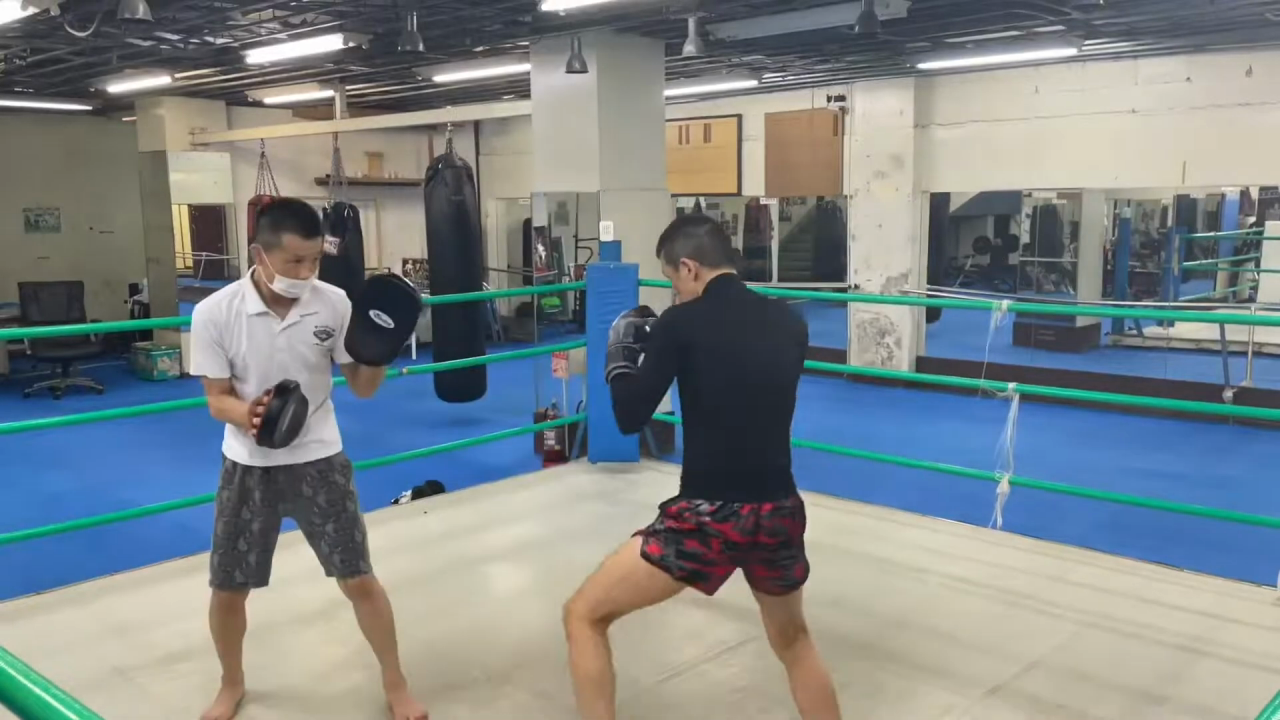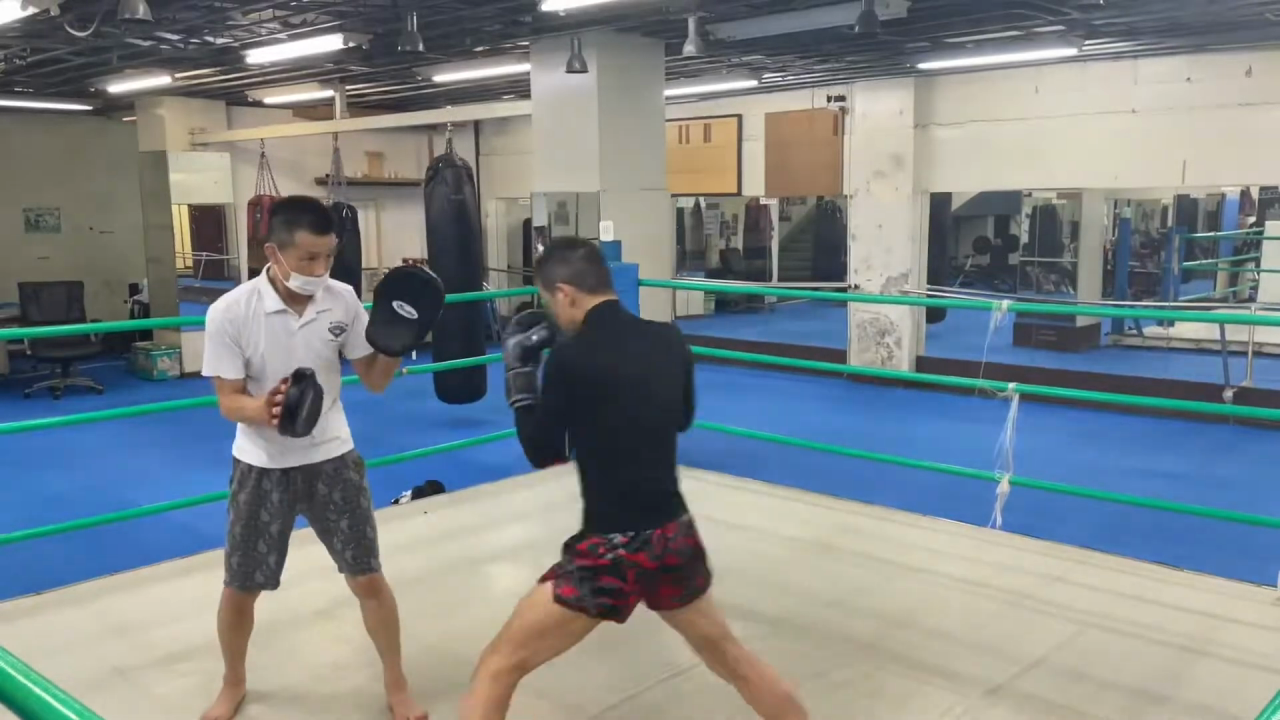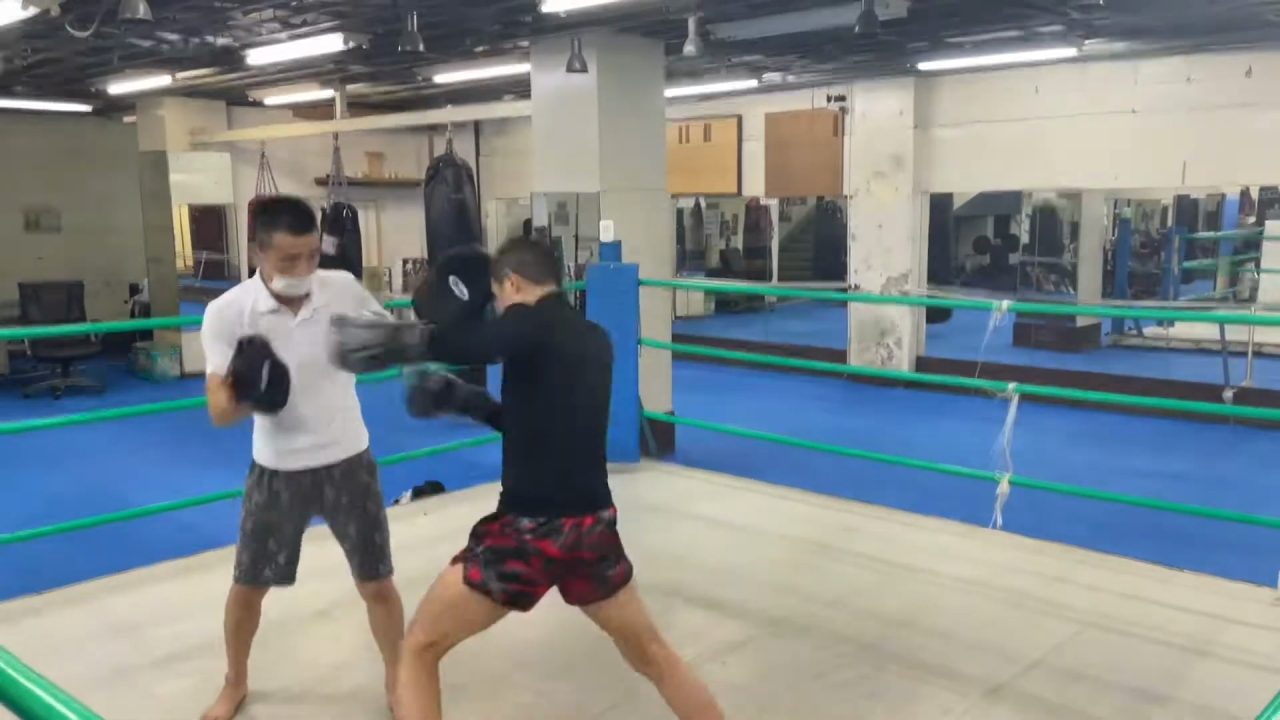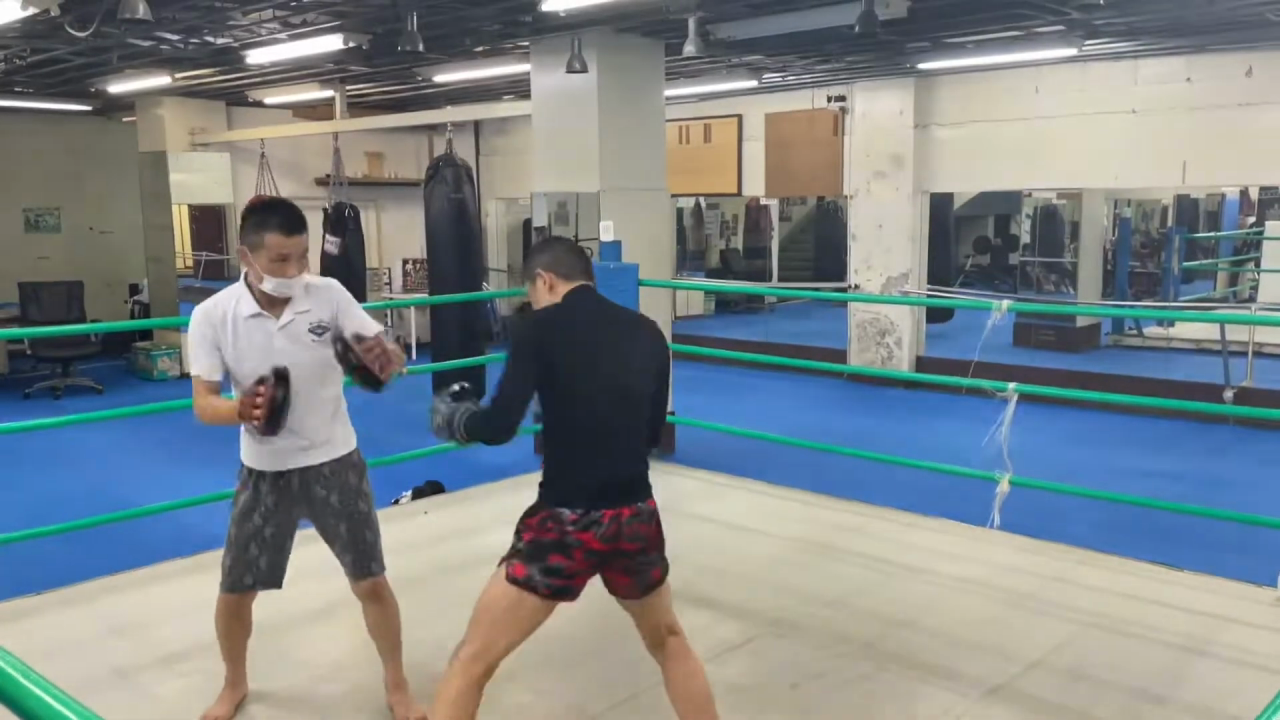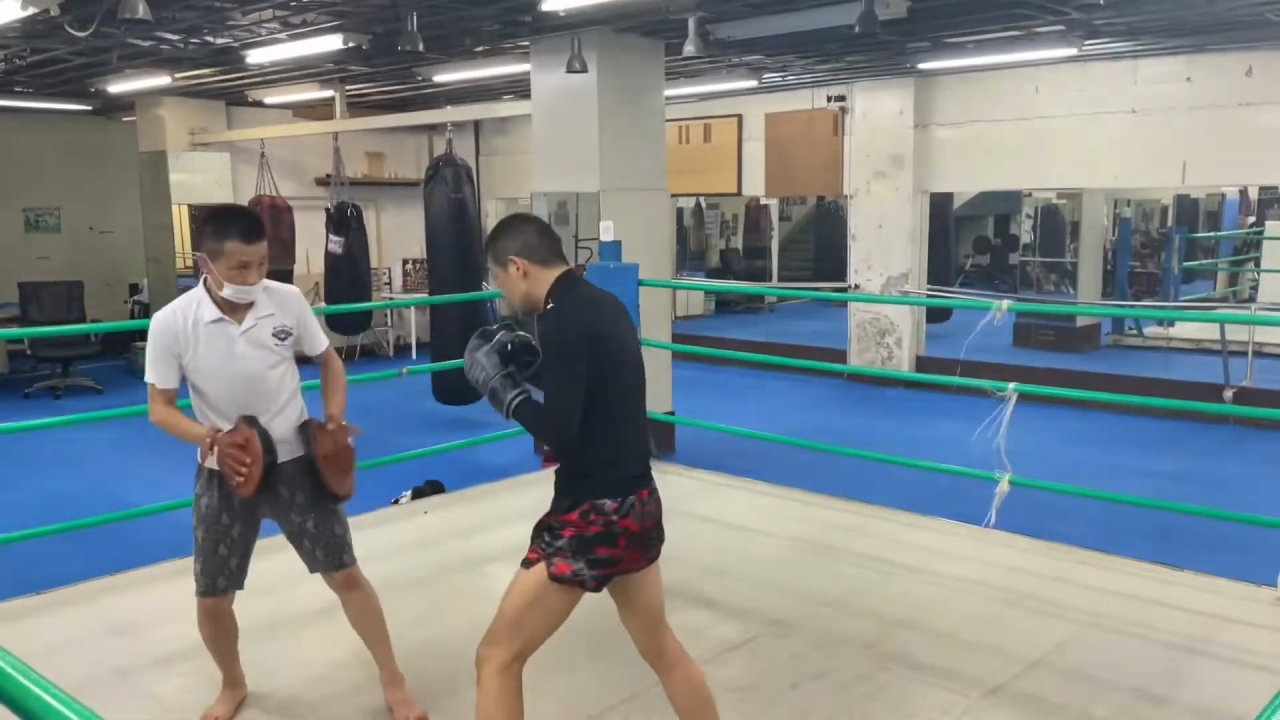
dt=0.3s
person 1, frame 1
left shoulder: (332, 303)
right shoulder: (215, 313)
left elbow: (361, 386)
right elbow: (217, 398)
right wrist: (247, 415)
left hip: (319, 461)
right hip: (249, 467)
left knee: (359, 580)
right knee: (227, 590)
person 1, frame 2
left shoulder: (342, 299)
right shoulder: (230, 314)
left elbow: (374, 376)
right elbow: (230, 403)
right wrist: (261, 408)
left hip: (332, 459)
right hip: (263, 467)
left knee: (368, 579)
right knee: (240, 589)
person 1, frame 3
left shoulder: (343, 288)
right shoulder: (227, 314)
right elbow: (218, 410)
right wrist: (233, 399)
left hip: (348, 460)
right hip: (278, 470)
left knee: (377, 583)
right knee: (248, 586)
person 1, frame 4
left shoulder: (328, 295)
right shoulder: (211, 317)
left elbow: (382, 353)
right elbow: (204, 403)
left wrist: (382, 356)
right wrist: (240, 409)
left hip: (334, 462)
right hip: (264, 471)
left knee: (370, 582)
right knee: (234, 594)
person 1, frame 5
left shoulder: (288, 301)
right shoulder: (172, 324)
left elbow: (329, 362)
right elbow: (159, 408)
left wrist: (335, 418)
right wrist: (206, 437)
left hip: (295, 462)
right hip: (226, 474)
left knee: (345, 574)
right knee: (212, 599)
person 2, frame 1
left shoulder: (682, 324)
right shoulder: (790, 321)
left elbow: (630, 417)
left wrist: (621, 352)
left hip: (707, 516)
right hip: (779, 512)
left knee: (582, 613)
right knee: (793, 641)
person 2, frame 2
left shoulder: (573, 356)
right shoulder: (669, 339)
left elbow: (543, 452)
left wrist: (520, 377)
left hip: (611, 549)
right hip: (673, 535)
left knee: (498, 666)
right knee: (727, 655)
person 2, frame 3
left shoulder: (524, 323)
right shoulder: (595, 338)
right wrist: (458, 396)
left hip: (525, 535)
right hip: (590, 529)
left knee: (417, 652)
right knee: (652, 653)
person 2, frame 4
left shoulder: (543, 326)
right shoulder: (647, 332)
left elbow: (499, 427)
left wrist: (452, 416)
left hip: (565, 523)
right hip: (634, 518)
left knee: (471, 663)
right knee: (669, 641)
person 2, frame 5
left shoulder: (562, 317)
right shoulder: (606, 306)
left elbow: (559, 427)
left wrist: (497, 384)
right wrist: (530, 367)
left hip: (591, 514)
right hip: (638, 504)
left knee: (497, 659)
right knee: (661, 646)
